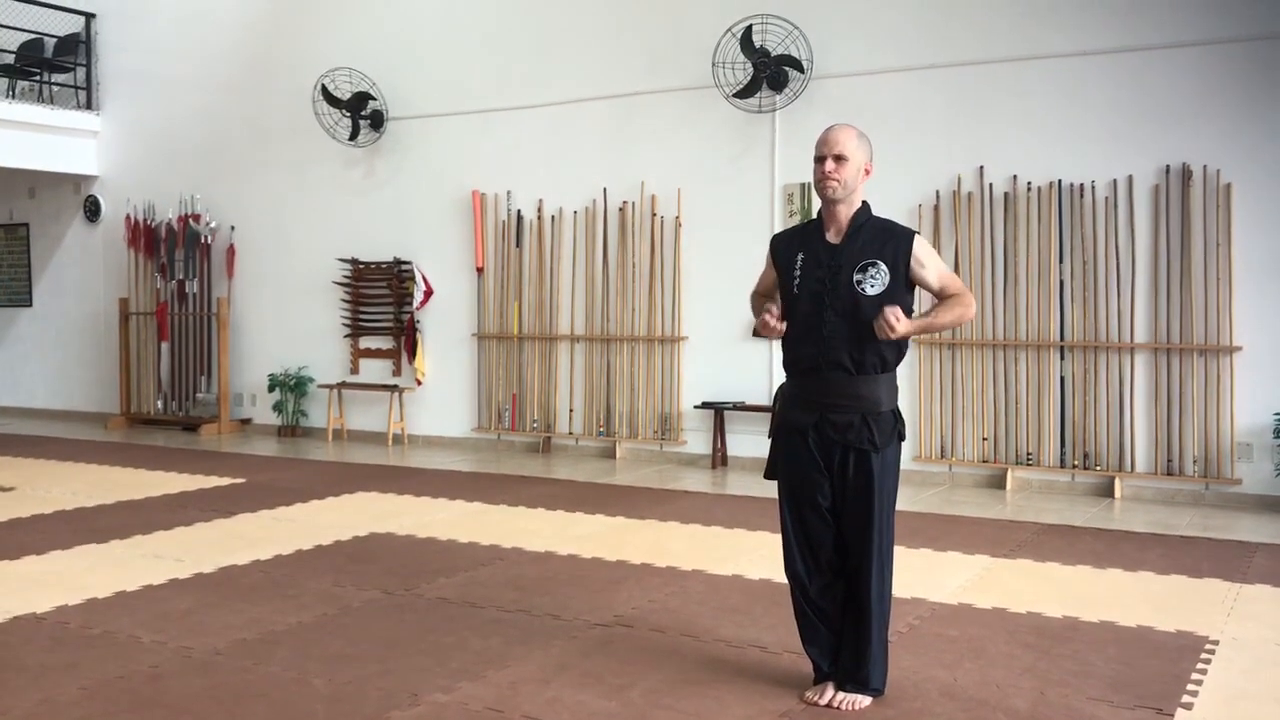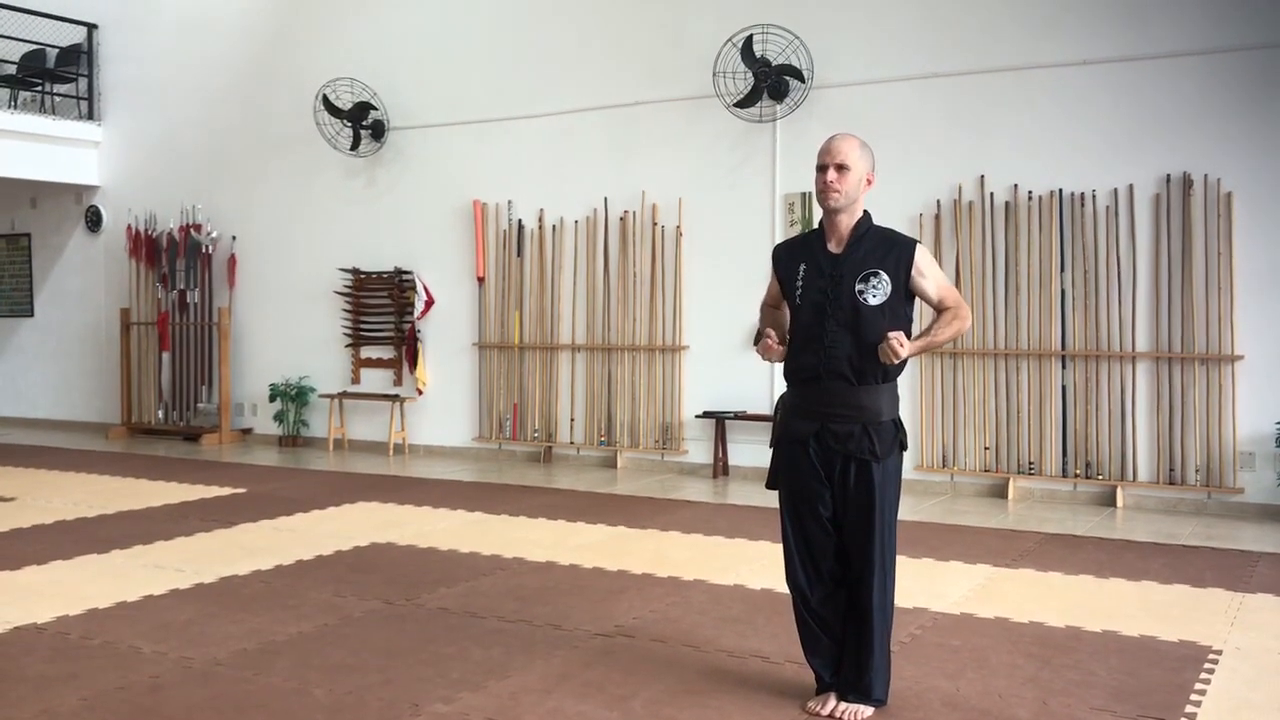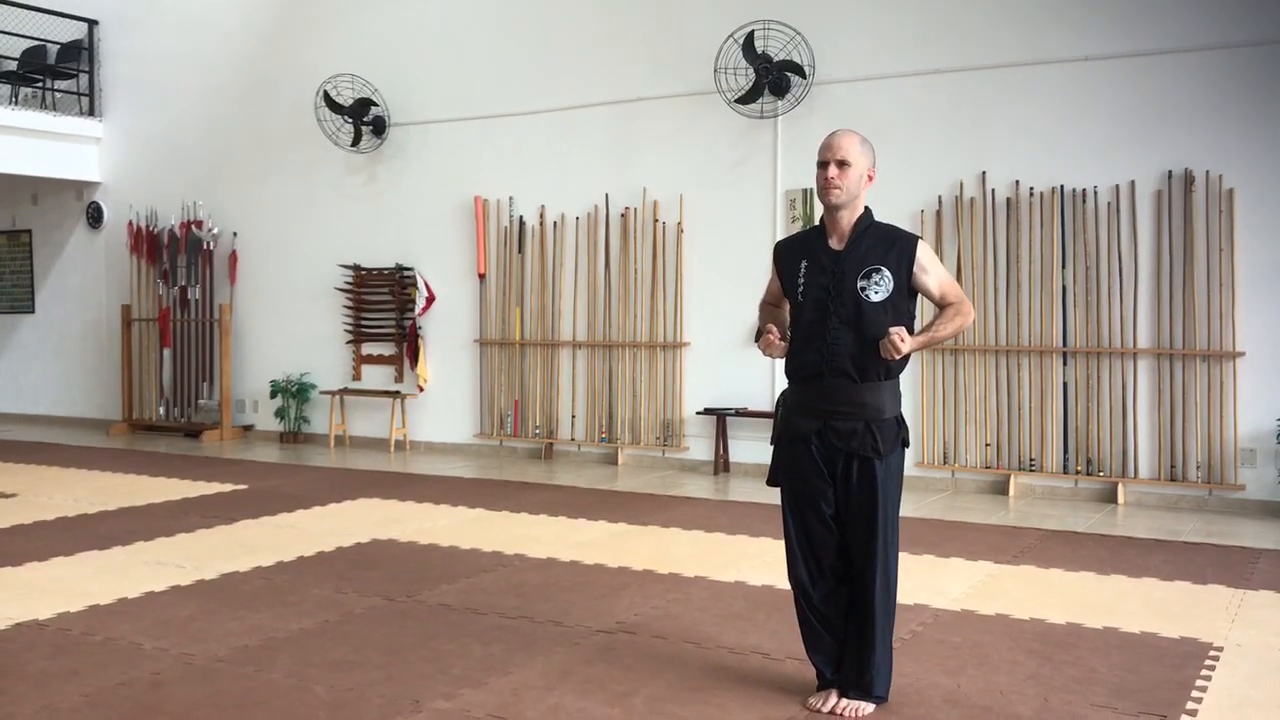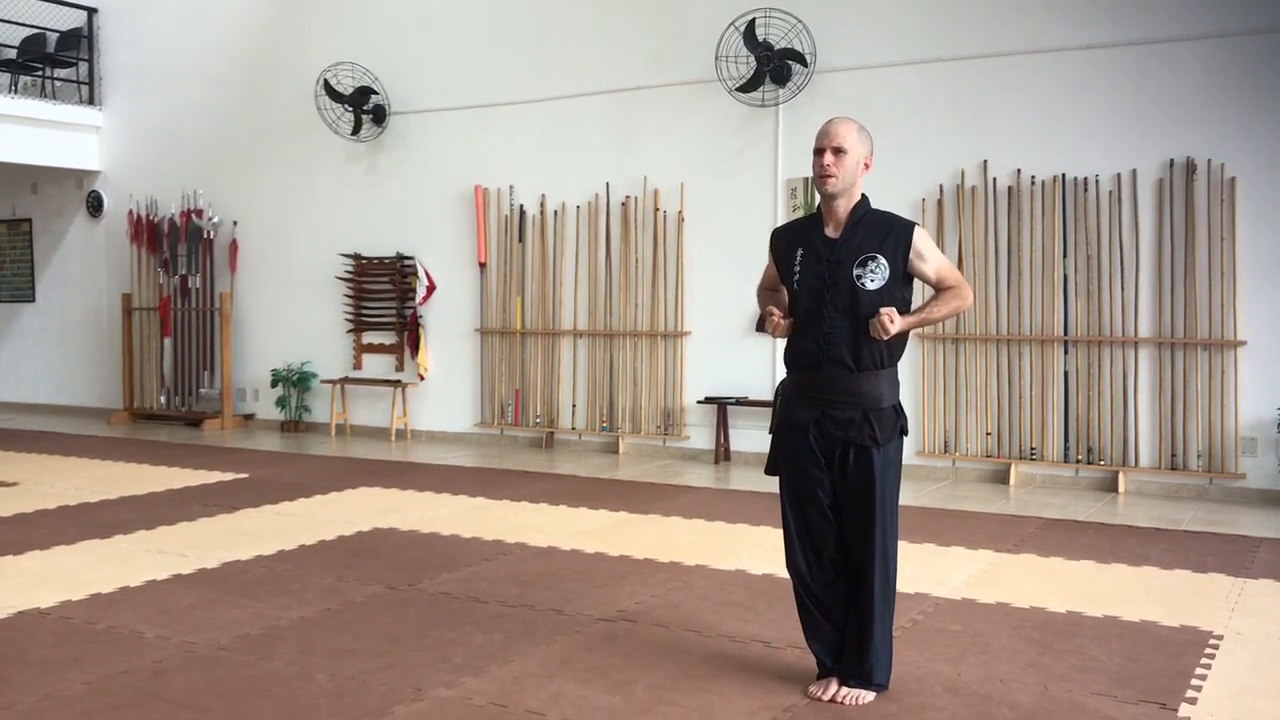
dt=0.5s
person 1, frame 1
left shoulder: (900, 243)
right shoulder: (787, 245)
left elbow: (962, 301)
right elbow: (763, 294)
left wrist: (909, 327)
right wrist: (765, 319)
left hip: (867, 414)
right hip: (801, 412)
left knee: (865, 550)
right knee: (808, 550)
left ankle: (862, 675)
right ankle: (827, 668)
person 1, frame 2
left shoulder: (901, 253)
right shoulder: (790, 256)
left elbow: (957, 312)
left wrist: (912, 346)
right wrist: (770, 337)
left hip: (868, 425)
right hip: (802, 423)
left knee: (867, 560)
right knee: (809, 561)
person 1, frame 3
left shoulder: (902, 249)
right shoulder: (791, 252)
left elbow: (960, 307)
left wrist: (914, 341)
right wrist: (770, 332)
left hip: (870, 422)
right hip: (803, 420)
left knee: (869, 557)
right knee: (811, 557)
person 1, frame 4
left shoulder: (899, 236)
right shoulder: (787, 239)
left elbow: (959, 290)
left wrist: (906, 321)
right wrist: (772, 315)
left hip: (868, 411)
right hip: (801, 409)
left knee: (868, 545)
right knee: (810, 546)
left ankle: (865, 670)
right ankle: (830, 663)
